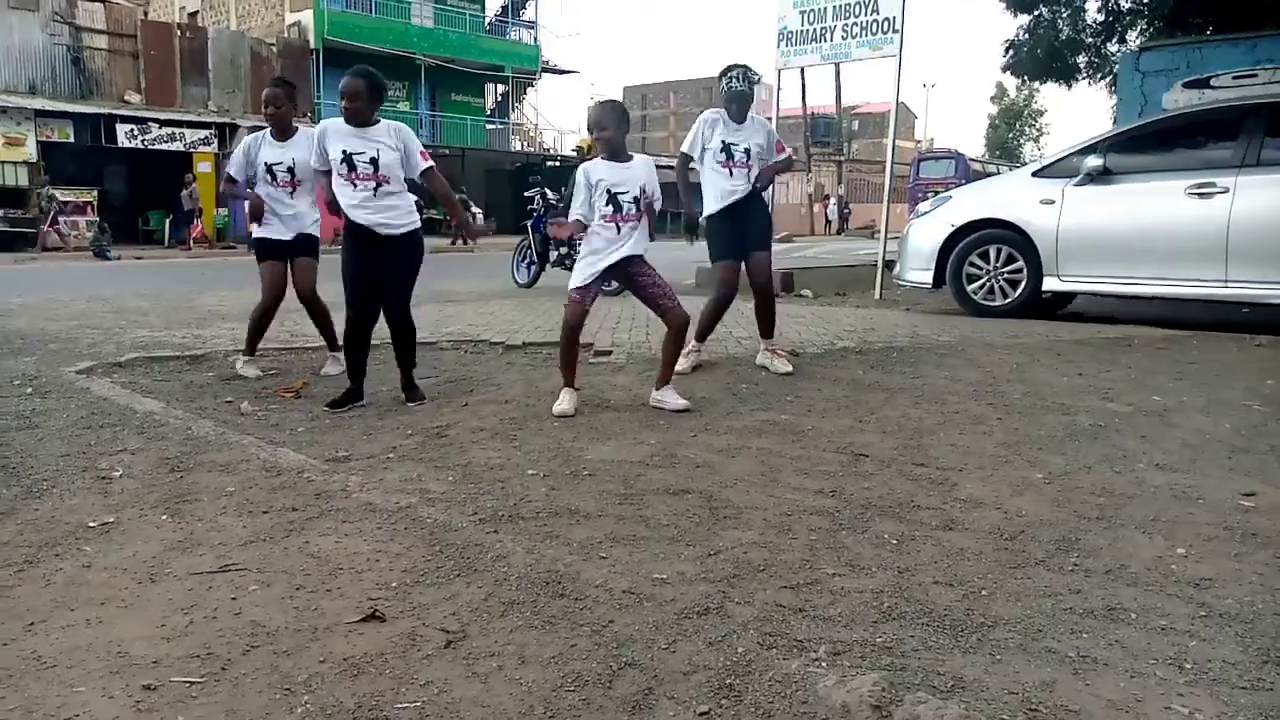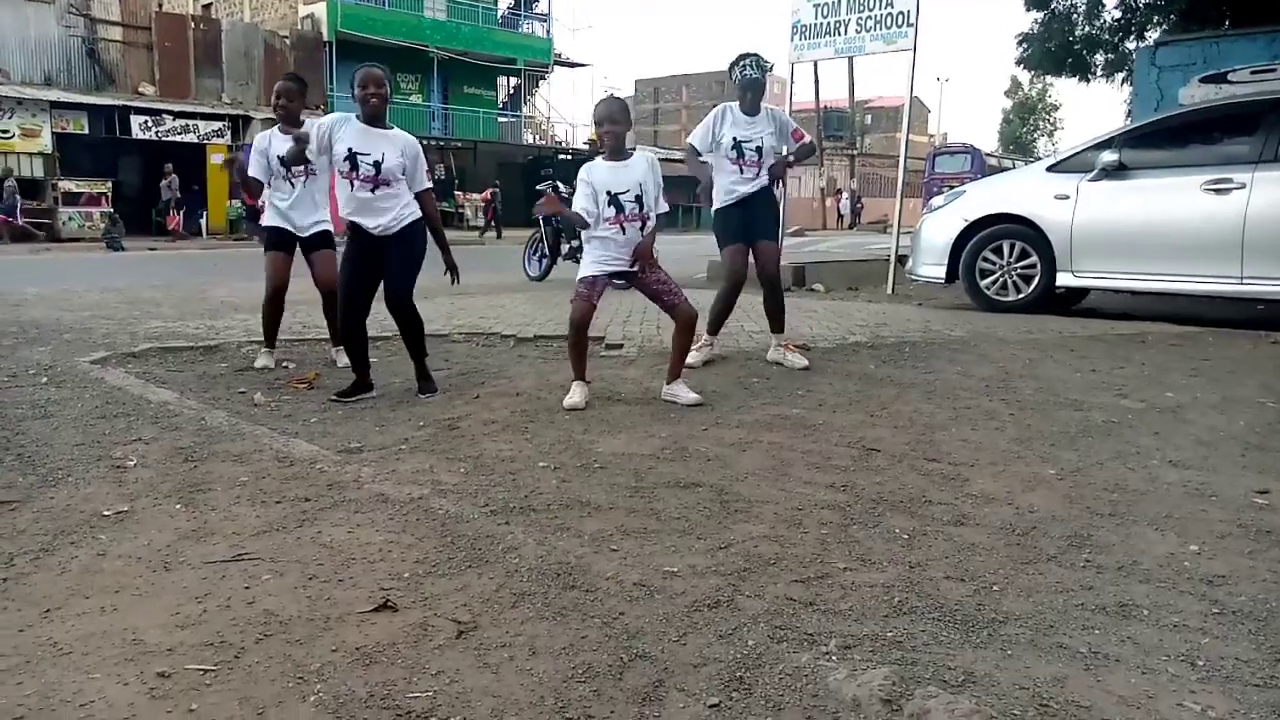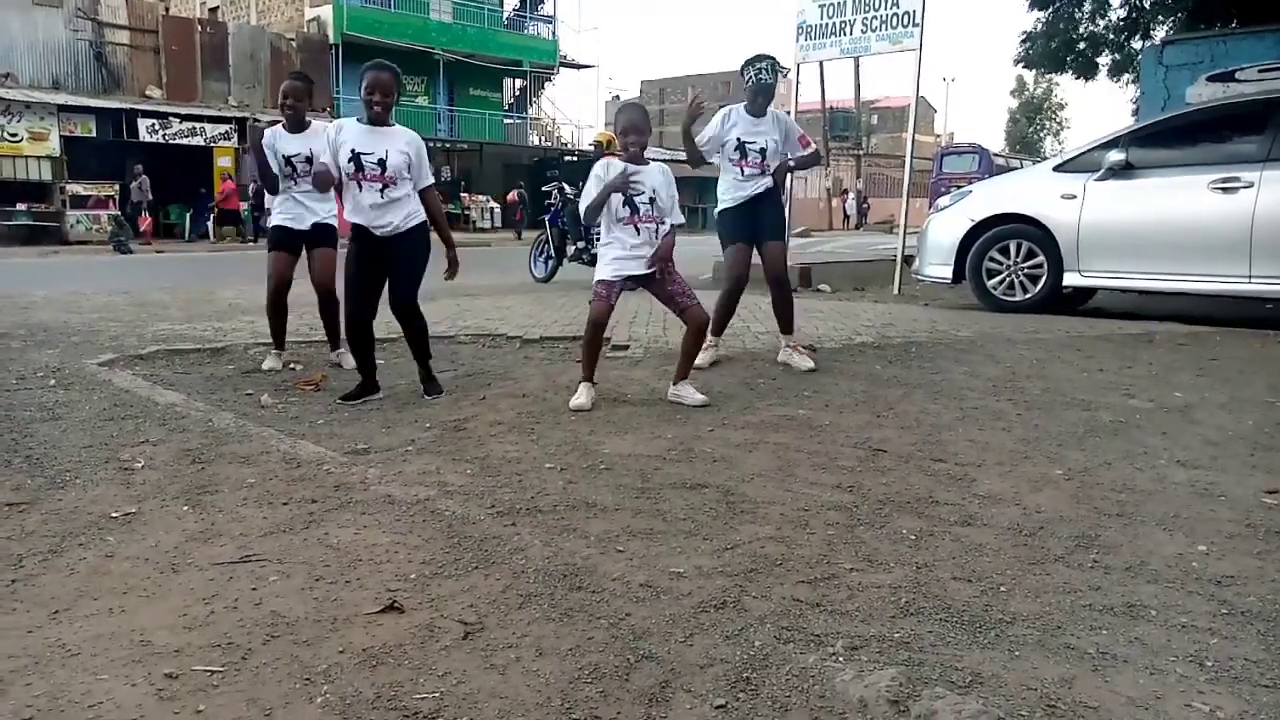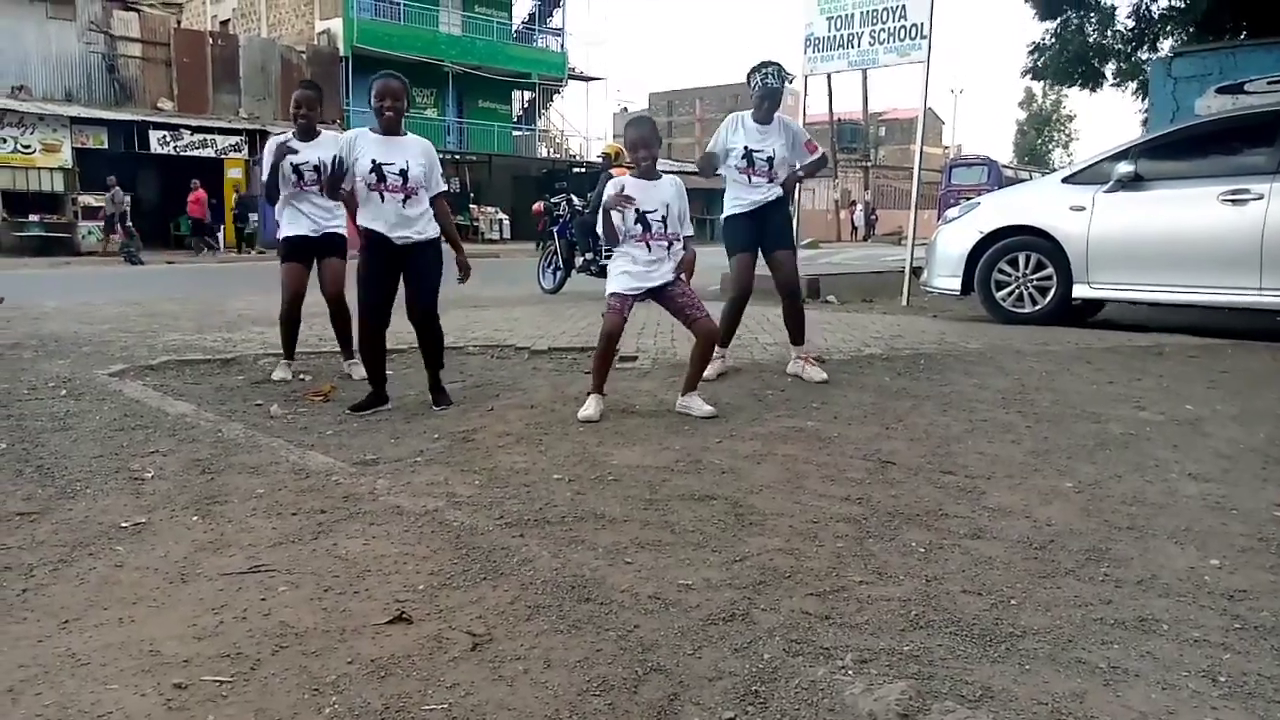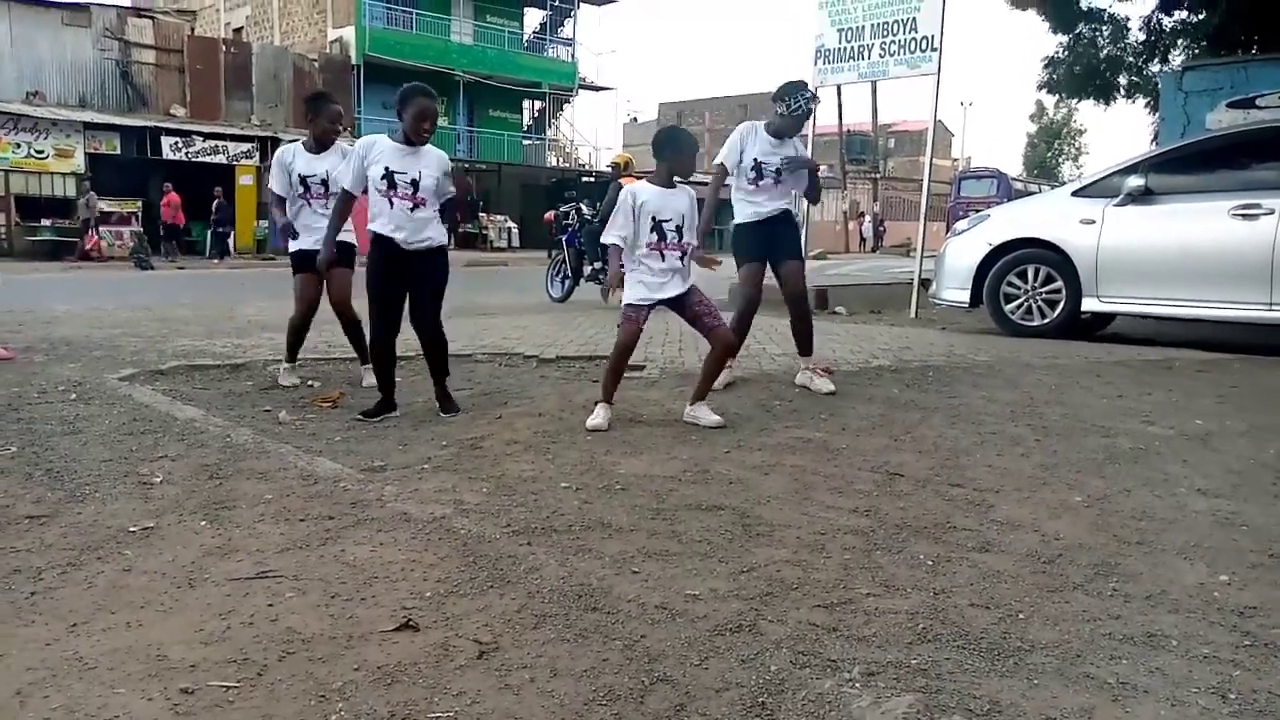
dt=0.7s
person 1, frame 1
left shoulder: (398, 133)
right shoulder: (327, 132)
left elbow: (431, 177)
right elbow: (323, 172)
left wrist: (463, 220)
right wrist: (333, 197)
left hip: (403, 232)
right hip: (360, 234)
left knee: (397, 310)
right knee: (360, 313)
left ankle: (408, 381)
right ankle: (355, 387)
person 1, frame 2
left shoulder: (406, 142)
right shoulder: (336, 125)
left elbow: (424, 197)
right elbow: (295, 160)
left wrist: (446, 251)
right wrist: (298, 142)
left hip: (402, 232)
right hip: (360, 235)
left knee: (399, 301)
right knee: (350, 312)
left ankle: (422, 371)
right ankle: (362, 379)
person 1, frame 3
left shoulder: (410, 139)
right shoulder: (341, 130)
left elbow: (428, 194)
right elbow: (338, 187)
left wrist: (450, 245)
right wrist: (324, 177)
left hip: (409, 233)
right hip: (365, 236)
left knee: (404, 303)
right knee: (358, 312)
left ankle: (427, 374)
right ankle: (369, 380)
person 1, frame 4
left shoulder: (423, 147)
right shoulder: (353, 140)
left elbow: (438, 201)
right elbow: (339, 191)
left wrist: (459, 250)
right wrist: (339, 194)
left hip: (423, 243)
right hip: (377, 244)
left knee: (424, 314)
right knee: (371, 320)
left ankle: (436, 384)
right ankle: (378, 391)
person 1, frame 5
left shoulder: (439, 160)
right shoulder: (369, 147)
left elbow: (447, 212)
right elbow: (346, 198)
left wrist: (457, 191)
right wrist: (328, 243)
left hip: (429, 252)
right hip: (385, 249)
left knee: (428, 323)
right knee: (383, 327)
left ankle: (442, 391)
right ankle: (387, 398)
person 2, frame 1
left shoulder: (762, 126)
right shoulder: (708, 119)
left elbow: (787, 159)
right elbow: (683, 161)
left wrist: (771, 169)
right wrist: (687, 206)
left hip: (753, 205)
right hip: (718, 211)
left knee: (762, 283)
right knee: (726, 289)
left ankle: (768, 349)
right ankle: (694, 348)
person 2, frame 2
left shoulder: (776, 117)
right shoulder: (721, 114)
left elbow: (807, 145)
right elbow: (691, 150)
left wrist: (786, 160)
right wrist: (702, 173)
left hip: (762, 198)
right hip: (728, 204)
left knee: (769, 273)
right knee: (735, 276)
left ankle: (779, 344)
right ankle: (707, 341)
person 2, frame 3
left shoulder: (782, 122)
right shoulder: (727, 116)
left elbow: (813, 155)
right elbow: (696, 160)
left wrist: (788, 165)
right wrist: (686, 128)
left hip: (767, 199)
right hip: (732, 204)
left knee: (776, 275)
right knee: (736, 277)
left ankle: (789, 345)
right ankle: (712, 343)
person 2, frame 4
left shoulder: (788, 128)
right shoulder: (733, 123)
left elbow: (820, 158)
right elbow: (710, 168)
left wrist: (798, 174)
right wrist: (703, 164)
left hip: (774, 209)
right hip: (738, 212)
left knee: (789, 285)
right knee: (741, 289)
left ankle: (799, 357)
right ankle: (718, 355)
person 2, frame 5
left shoulder: (796, 148)
right shoulder: (747, 132)
left elbow: (813, 197)
right elbow: (721, 176)
left wrist: (812, 170)
right wrist: (704, 222)
left hip: (782, 222)
right hip: (747, 224)
left knee: (797, 296)
right knee: (749, 299)
left ankle: (808, 368)
right ankle: (725, 365)
person 3, frame 1
left shoulder: (645, 165)
right shoulder: (587, 170)
left elbow: (653, 211)
right elbow: (582, 218)
left wrist: (649, 209)
right wrist: (569, 227)
left hip: (632, 256)
right hip: (594, 257)
left knee: (679, 319)
right knee: (571, 323)
left ankle: (661, 388)
right ankle: (568, 389)
person 3, frame 2
left shoulder: (648, 162)
right shoulder: (590, 171)
left elbow: (658, 212)
right elbow: (582, 220)
left wrist: (649, 239)
right wrist: (560, 210)
left hip: (640, 257)
right hip: (600, 258)
left knee: (687, 314)
right knee: (578, 317)
left ankle: (672, 382)
right ankle: (579, 382)
person 3, frame 3
left shoulder: (662, 172)
right shoulder: (605, 168)
left elbow: (673, 221)
right elbow: (589, 219)
left wrist: (667, 242)
right wrist: (609, 188)
left hip: (655, 260)
right hip: (616, 259)
left knee: (699, 320)
right knee: (596, 318)
left ankle: (679, 384)
right ankle: (586, 384)
person 3, frame 4
left shoulder: (674, 184)
right shoulder: (617, 186)
left elbow: (685, 232)
right elbow: (611, 241)
left wrist: (689, 251)
right wrist: (606, 209)
left hip: (668, 273)
right hip: (628, 272)
left knee: (710, 332)
right knee: (610, 330)
left ankle: (688, 395)
right ankle: (595, 395)
person 3, frame 5
left shoulder: (688, 196)
right shoulder: (635, 192)
right elbow: (616, 240)
left wrist: (698, 254)
right wrist: (614, 269)
left hip: (681, 281)
right hip: (642, 281)
left knee: (726, 340)
right knee: (625, 341)
left ankle: (696, 405)
right ankle: (604, 404)
person 4, frame 1
left shoulder: (315, 139)
right shoulder: (251, 144)
right elbow: (227, 186)
right wrist: (250, 197)
left hip: (304, 228)
right hip: (269, 231)
left knee: (306, 292)
right knee: (273, 293)
left ankle: (334, 352)
right ankle: (247, 355)
person 4, frame 2
right shoulder: (263, 140)
right elbow: (254, 194)
right wrist: (239, 171)
left hip: (316, 222)
right hip: (279, 221)
left knee: (329, 285)
right knee: (276, 286)
left ankle: (338, 346)
right ankle: (268, 348)
person 4, frame 3
left shoulder: (326, 132)
right shoulder: (270, 136)
left elbow: (331, 182)
right elbow: (272, 188)
left wrist: (328, 178)
right wrist: (255, 148)
left hip: (321, 217)
right hip: (286, 219)
left knee: (324, 284)
right knee: (277, 285)
left ankle: (337, 348)
right ankle: (278, 349)
person 4, frame 4
left shoulder: (337, 142)
right shoulder: (276, 144)
right elbow: (271, 198)
right wrist: (276, 162)
left hip: (331, 226)
right hip: (296, 229)
left knee: (334, 293)
right knee: (292, 296)
left ankle: (350, 358)
right ankle: (286, 360)
person 4, frame 5
left shoulder: (346, 154)
right shoulder: (286, 155)
right elbow: (277, 201)
right wrist: (282, 220)
left hip: (340, 238)
right hip: (306, 242)
left knee: (341, 304)
right knee: (306, 307)
left ankle: (366, 364)
right ankle: (289, 363)
